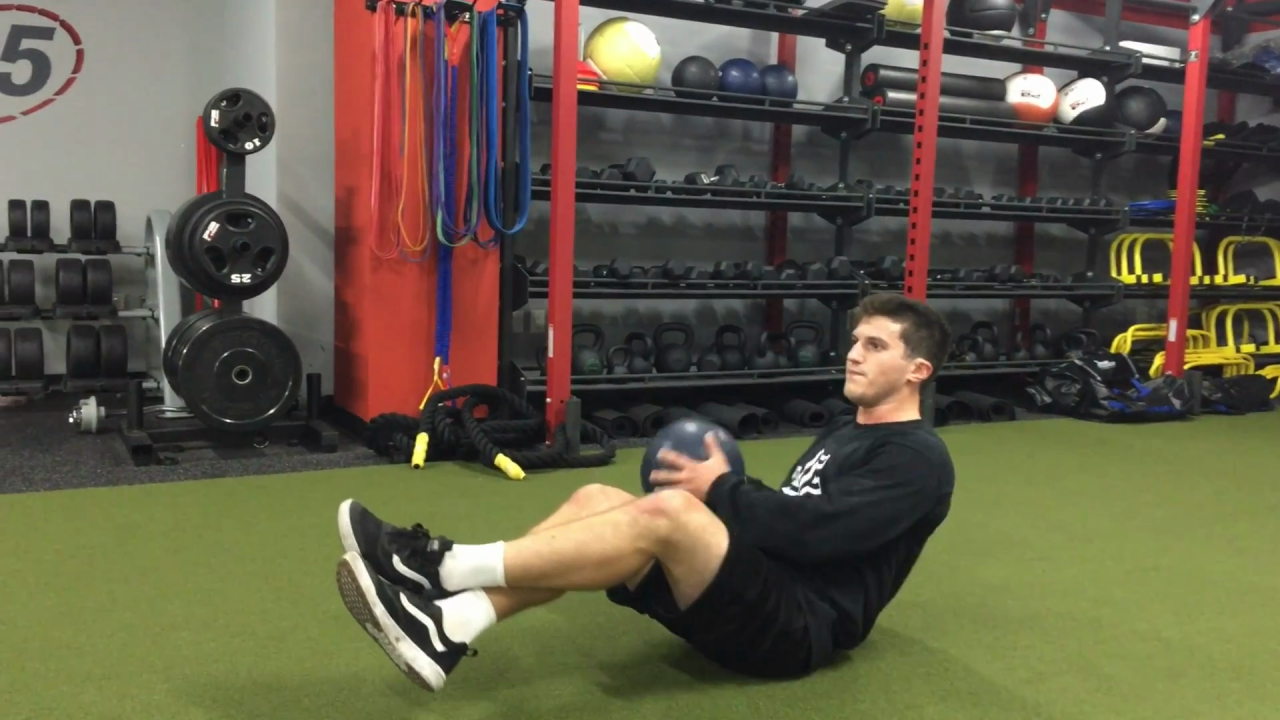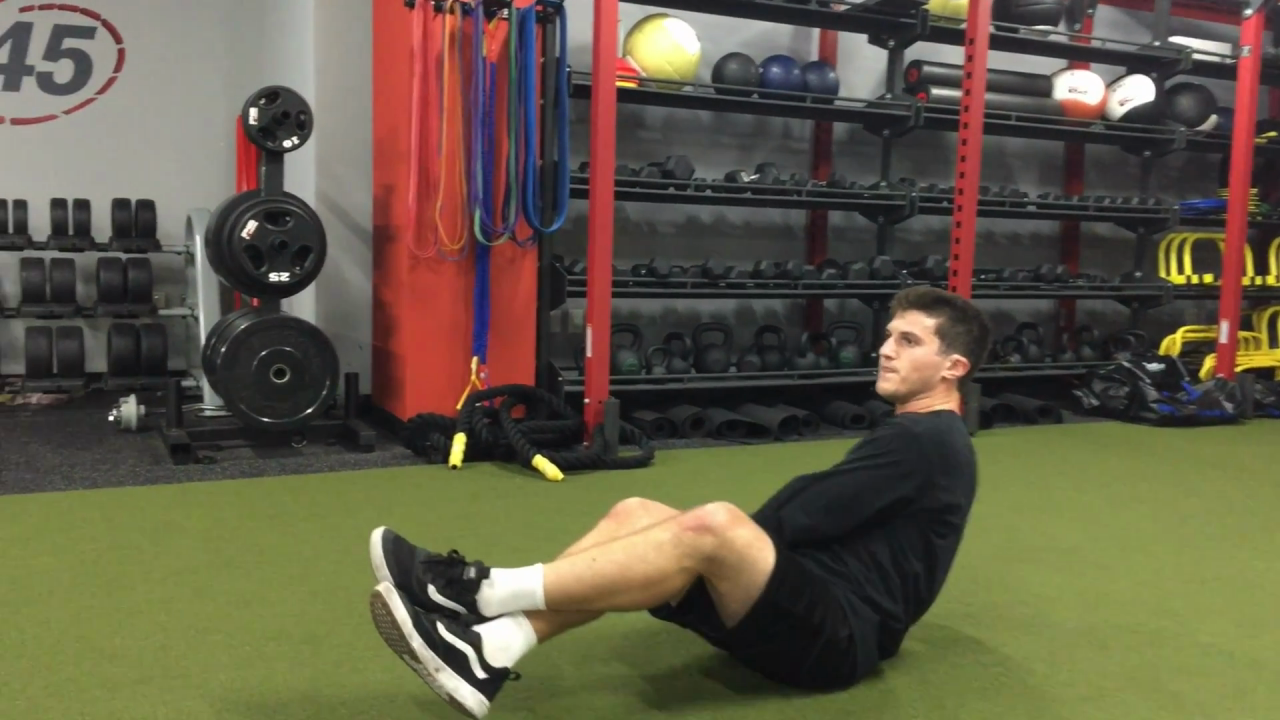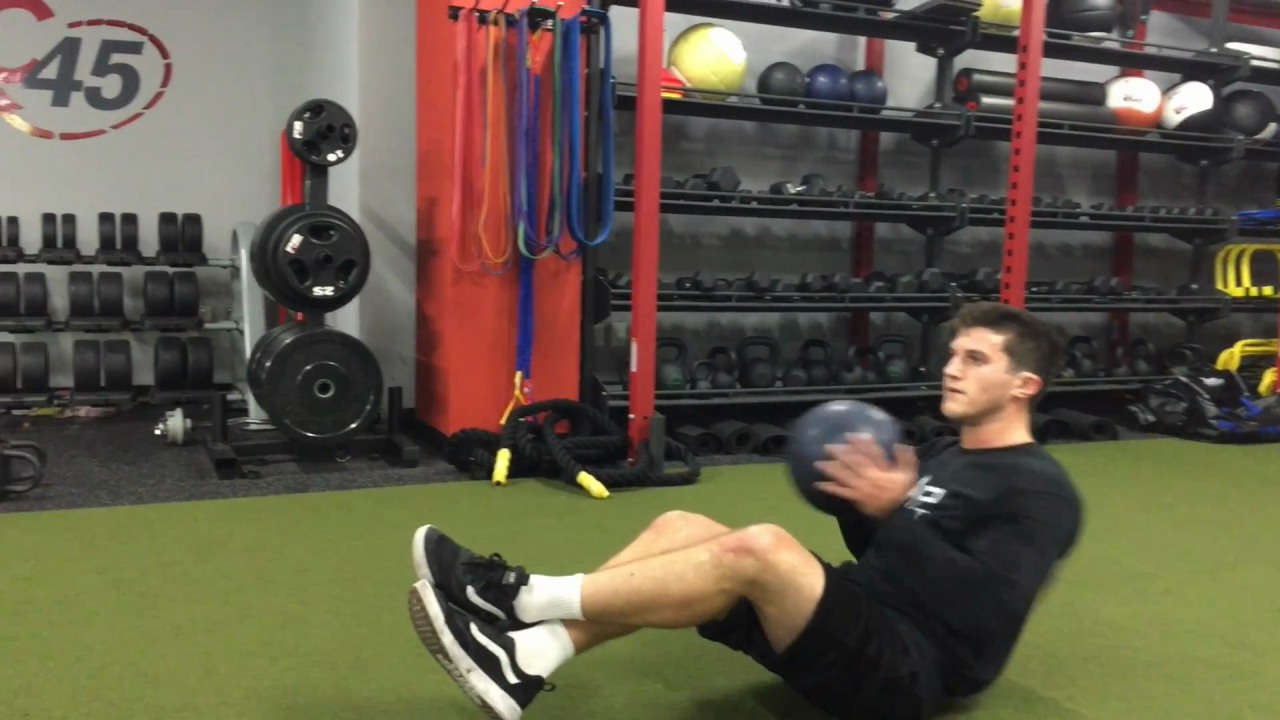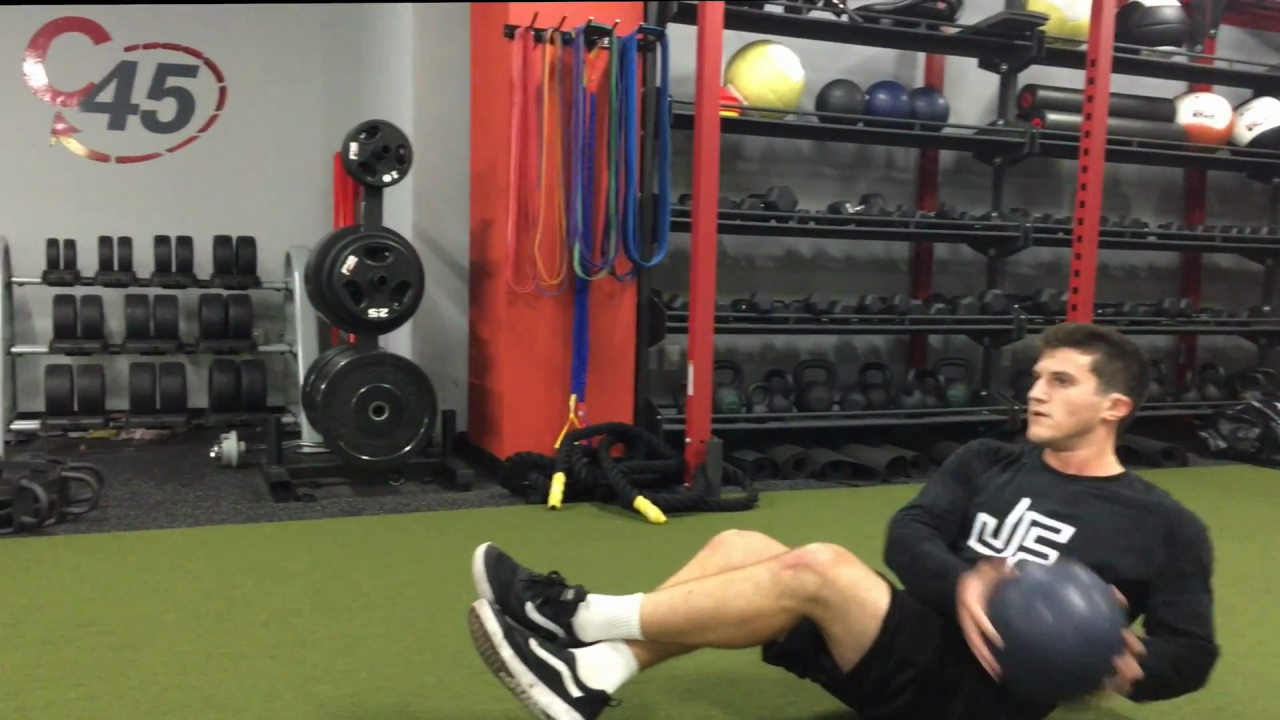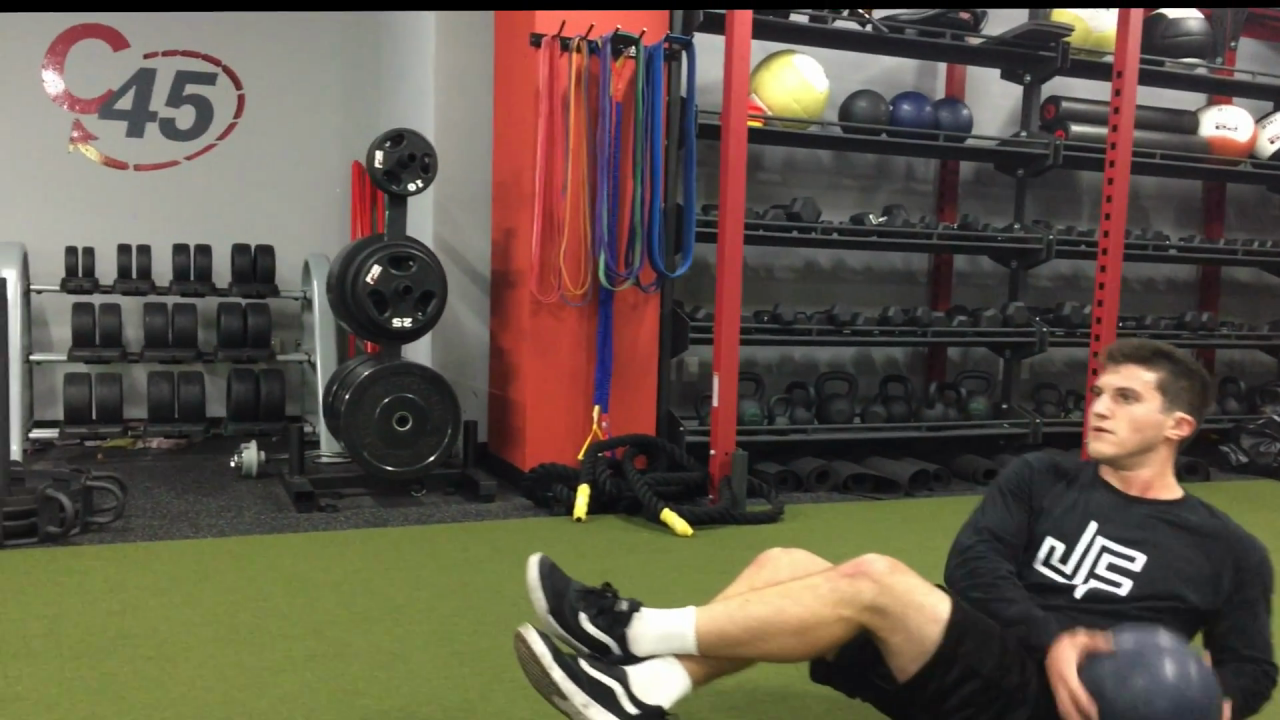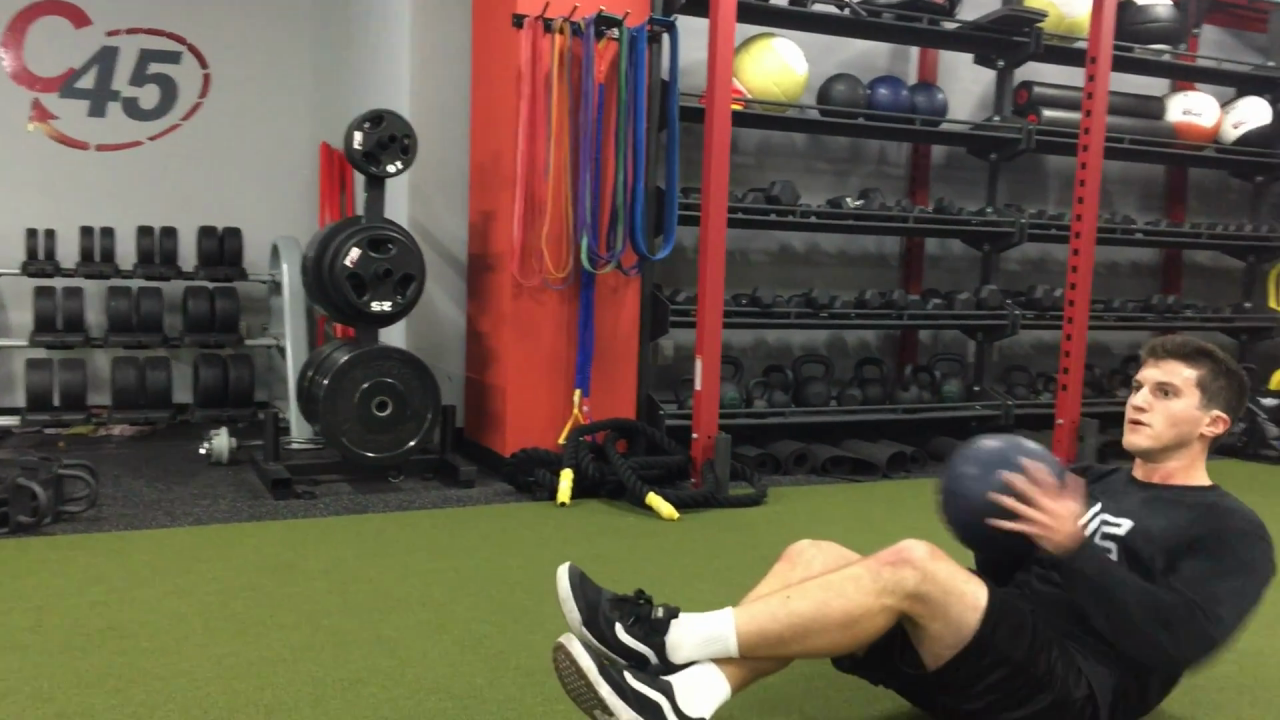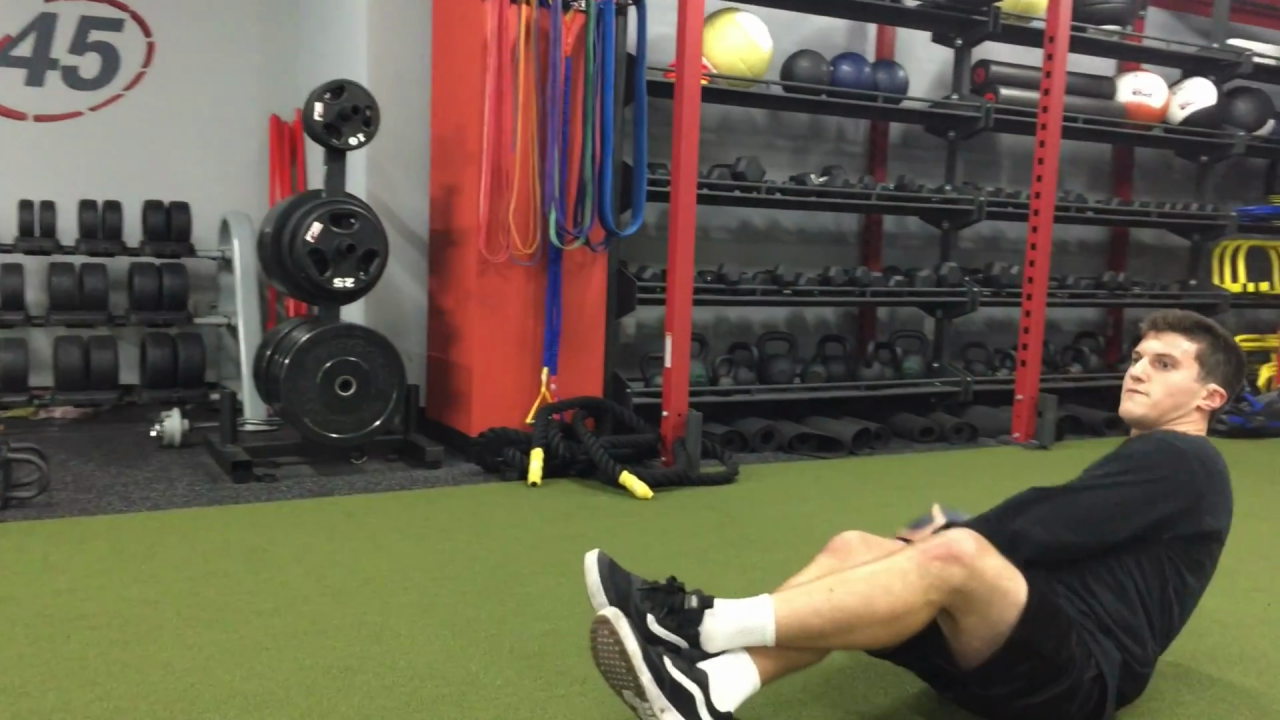
dt=0.4s
person 1, frame 1
left shoulder: (916, 458)
right shoulder: (846, 431)
left elbow: (817, 532)
left wrist: (724, 489)
right wrist: (734, 495)
left hip: (797, 625)
right hip: (755, 593)
left knee: (669, 507)
right knee: (599, 499)
left ankle: (453, 567)
right ankle: (448, 625)
person 1, frame 2
left shoulder: (928, 440)
right shoulder: (910, 435)
left elbow: (807, 508)
left wrist: (742, 529)
right wrist: (751, 532)
left hip: (839, 633)
right hip: (802, 597)
left knee: (715, 524)
right knee: (637, 514)
left ankle: (490, 590)
right ankle: (487, 652)
person 1, frame 3
left shoulder: (1038, 490)
right shoulder: (946, 455)
left elbow: (984, 614)
left wrist: (895, 511)
right wrist: (855, 498)
right hip: (854, 621)
left knee: (761, 546)
right knee: (679, 527)
left ankle: (529, 597)
right ankle: (525, 659)
person 1, frame 4
left shoulder: (1163, 527)
right shoulder: (988, 463)
left elbow: (1192, 650)
right elbow: (905, 537)
right wrist: (961, 582)
right hip: (927, 647)
left knee: (819, 567)
right knee: (738, 547)
left ankle: (589, 617)
person 1, frame 5
right shoulder: (1043, 477)
right elbow: (971, 560)
right wrist: (1049, 636)
left knee: (874, 579)
right knee: (787, 565)
left ankle: (640, 631)
person 1, frame 6
right shoulder: (1091, 482)
left elbow: (1173, 641)
left wrist: (1073, 547)
right wrist: (1000, 537)
right hip: (997, 658)
left knee: (912, 565)
right knee: (812, 556)
left ankle: (676, 637)
person 1, frame 7
left shoulder: (1178, 462)
right shoulder: (1142, 465)
left elbow: (1045, 532)
left wrist: (945, 542)
right hip: (1007, 639)
left knee: (956, 556)
right knee: (858, 549)
left ankle: (709, 623)
